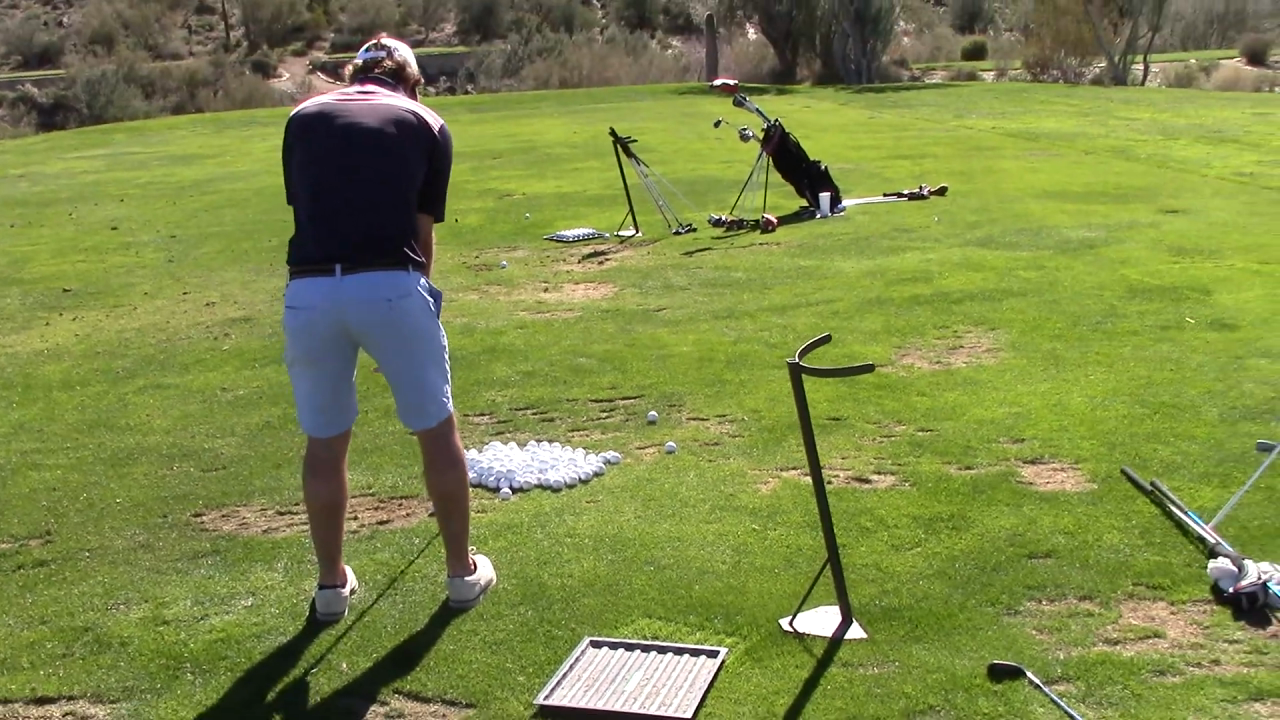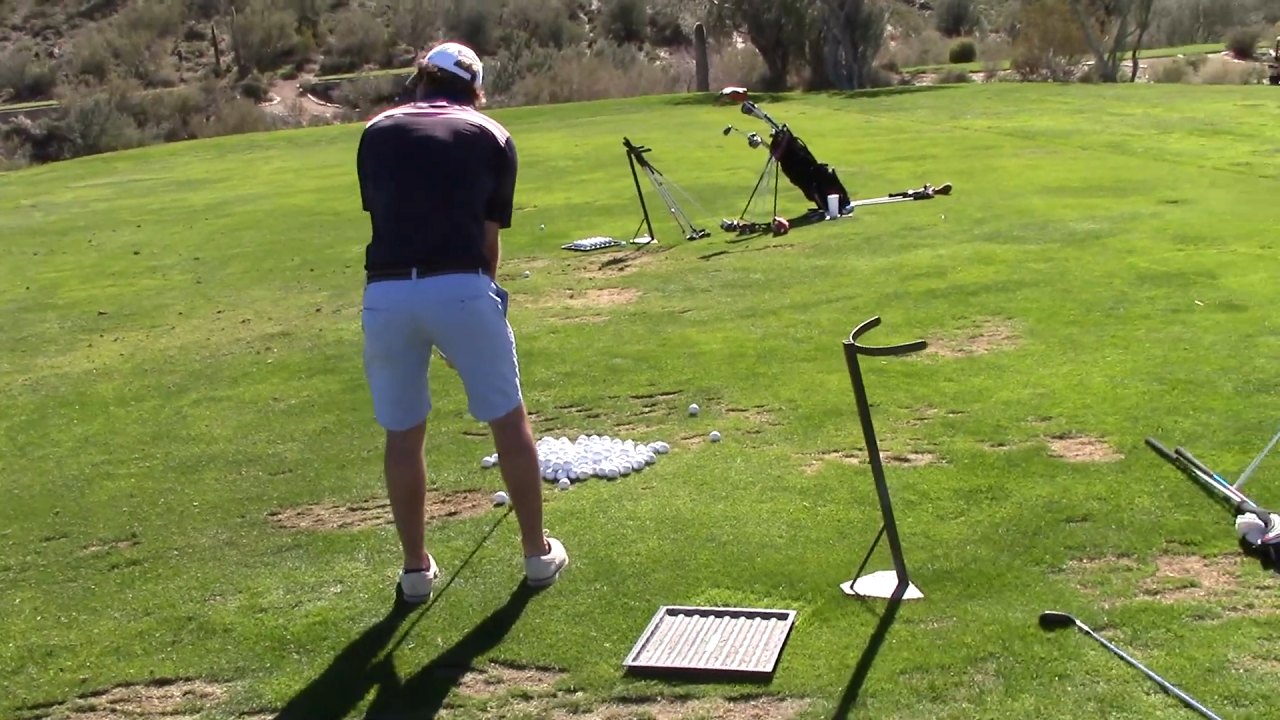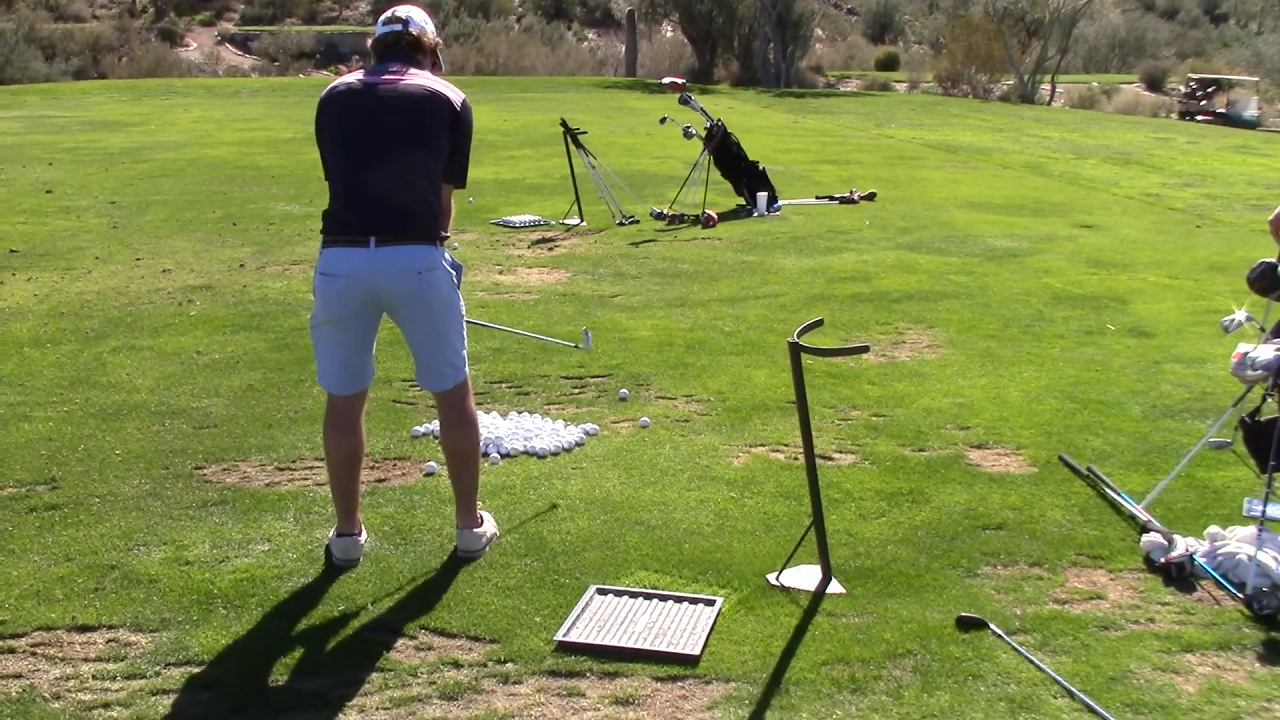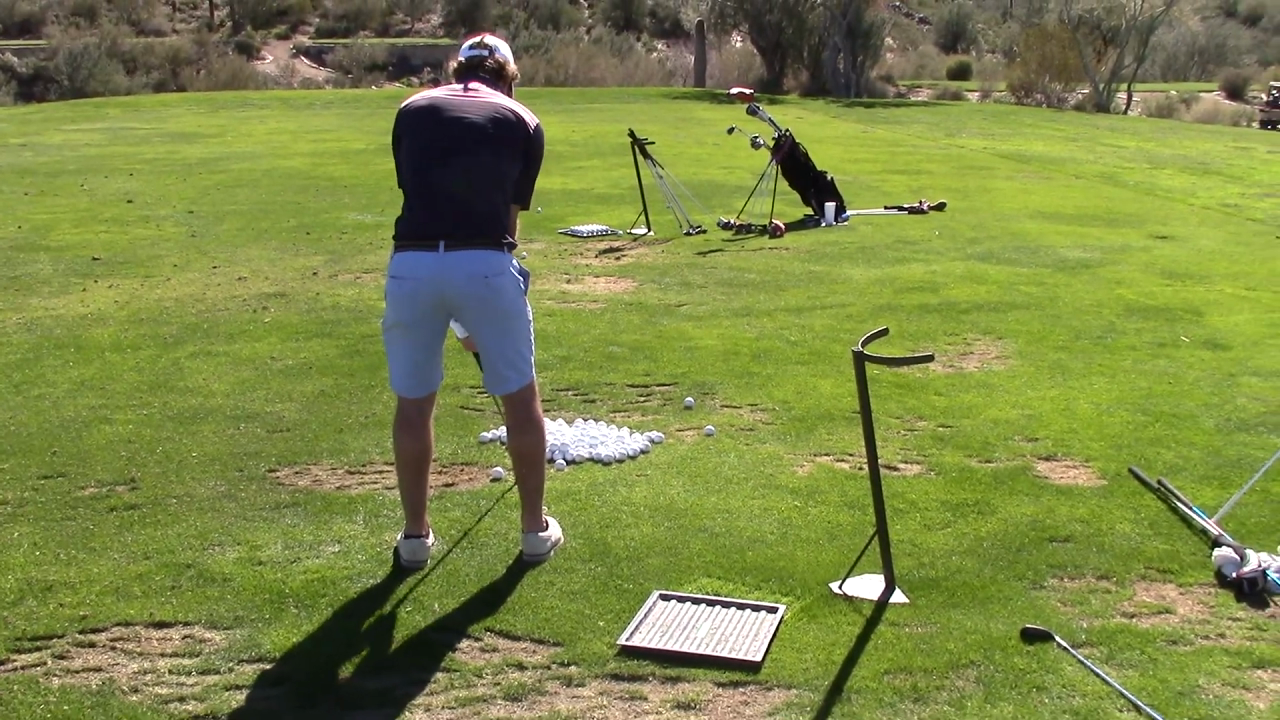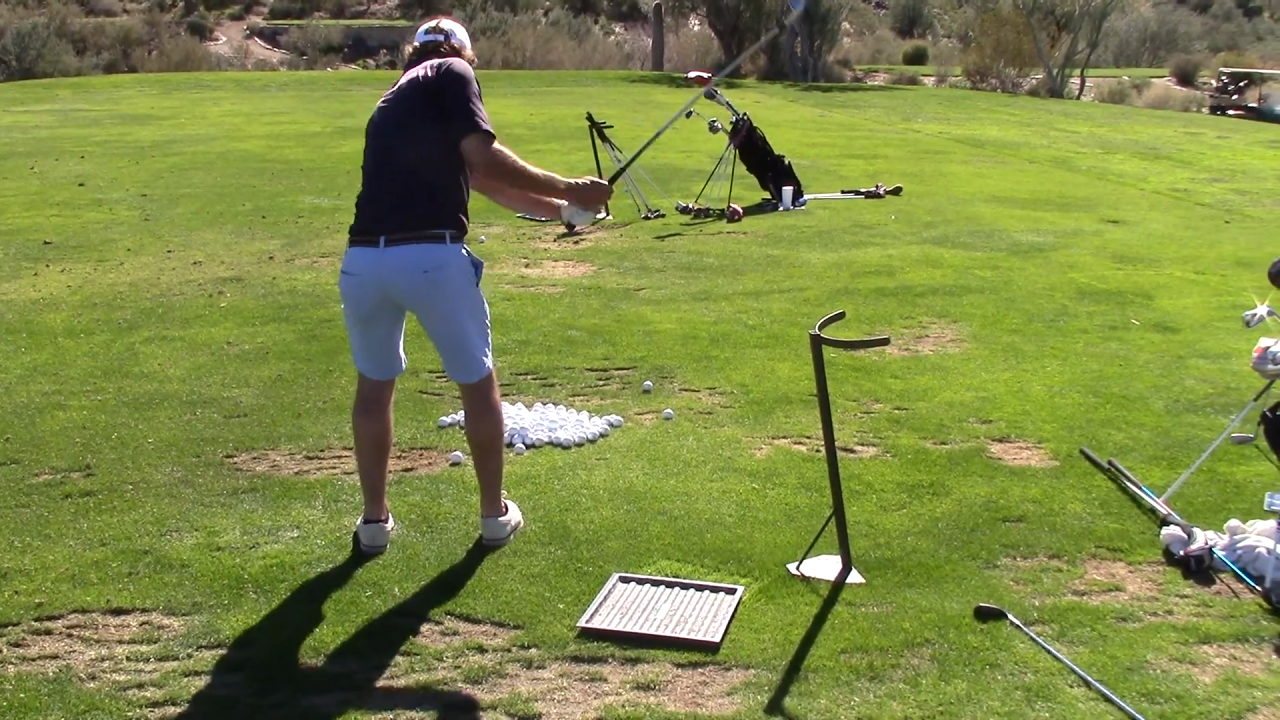
dt=1s
person 1, frame 1
left shoulder: (303, 116)
right shoulder: (427, 124)
right wrist: (415, 288)
left hip: (309, 290)
right hip: (390, 286)
left knee: (324, 441)
right knee: (436, 429)
left ankle: (332, 581)
right ankle: (462, 569)
person 1, frame 2
left shoulder: (377, 132)
right shoulder: (491, 136)
right elbow: (489, 236)
left hip: (387, 292)
right hip: (460, 288)
left knee: (403, 435)
right knee: (508, 420)
left ankle: (417, 567)
right ankle: (537, 551)
person 1, frame 3
left shoulder: (334, 96)
right shoulder: (449, 100)
right elbow: (443, 198)
left hip: (342, 258)
right hip: (417, 258)
left knee: (343, 400)
right knee: (452, 392)
left ankle: (348, 531)
right ankle: (469, 523)
person 1, frame 4
left shoulder: (412, 109)
right shoulder: (522, 121)
left hip: (413, 263)
right hip: (485, 264)
left knee: (413, 403)
right knee: (519, 397)
left ankle: (415, 534)
right ankle: (534, 527)
person 1, frame 5
left shoulder: (386, 108)
right shoulder: (448, 76)
left elbow: (478, 181)
right elbow: (484, 159)
left wrist: (555, 206)
right wrist: (568, 190)
left hip: (363, 258)
right hip: (433, 256)
left knee: (374, 385)
right knee: (477, 384)
left ankle: (375, 518)
right ankle: (494, 512)
